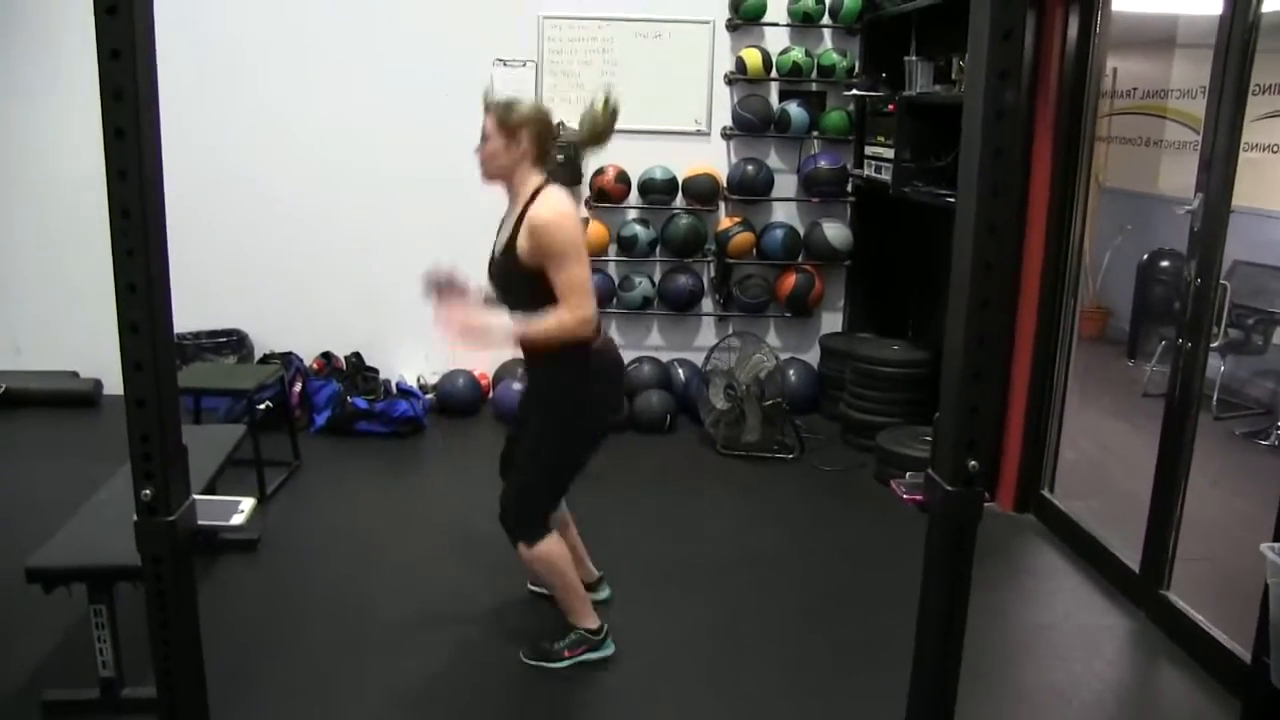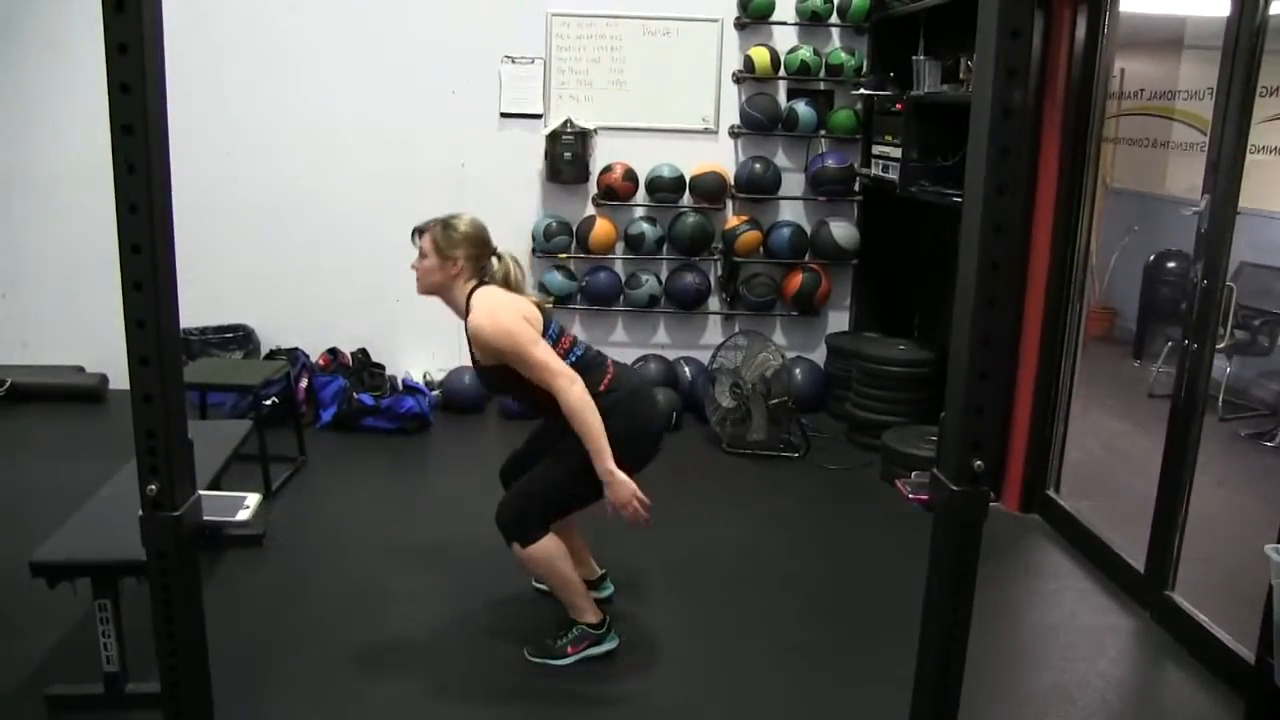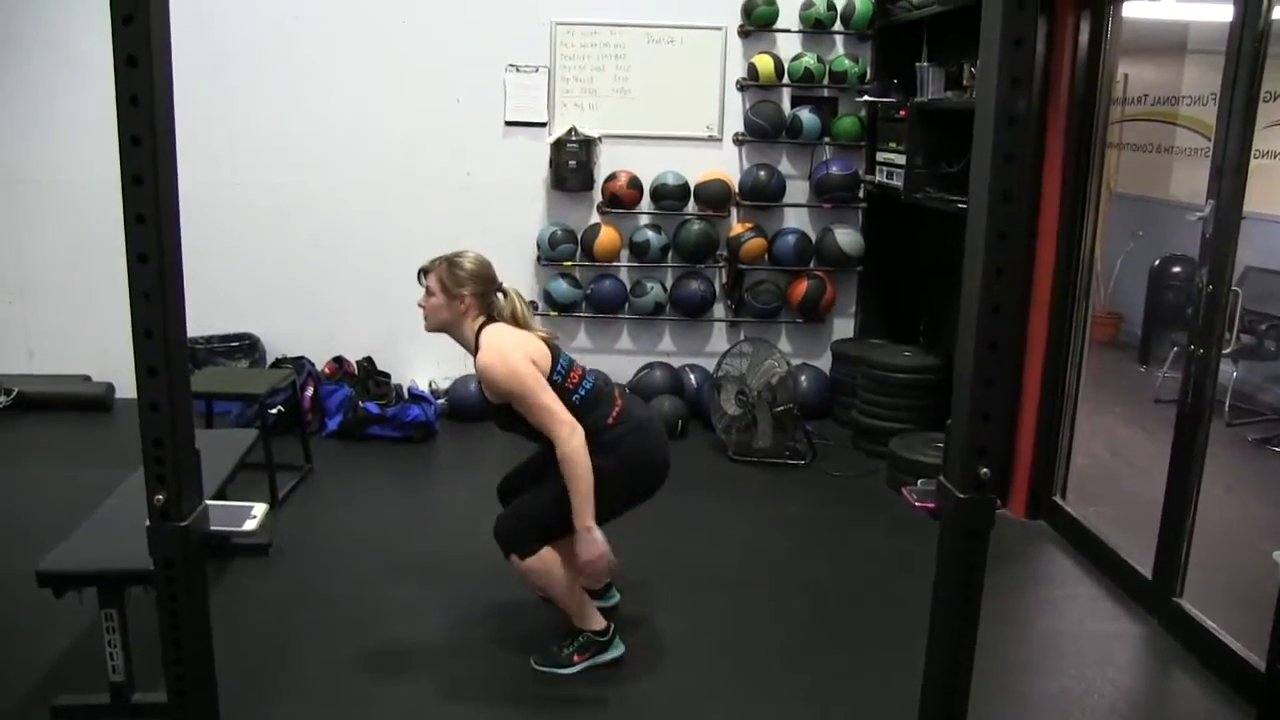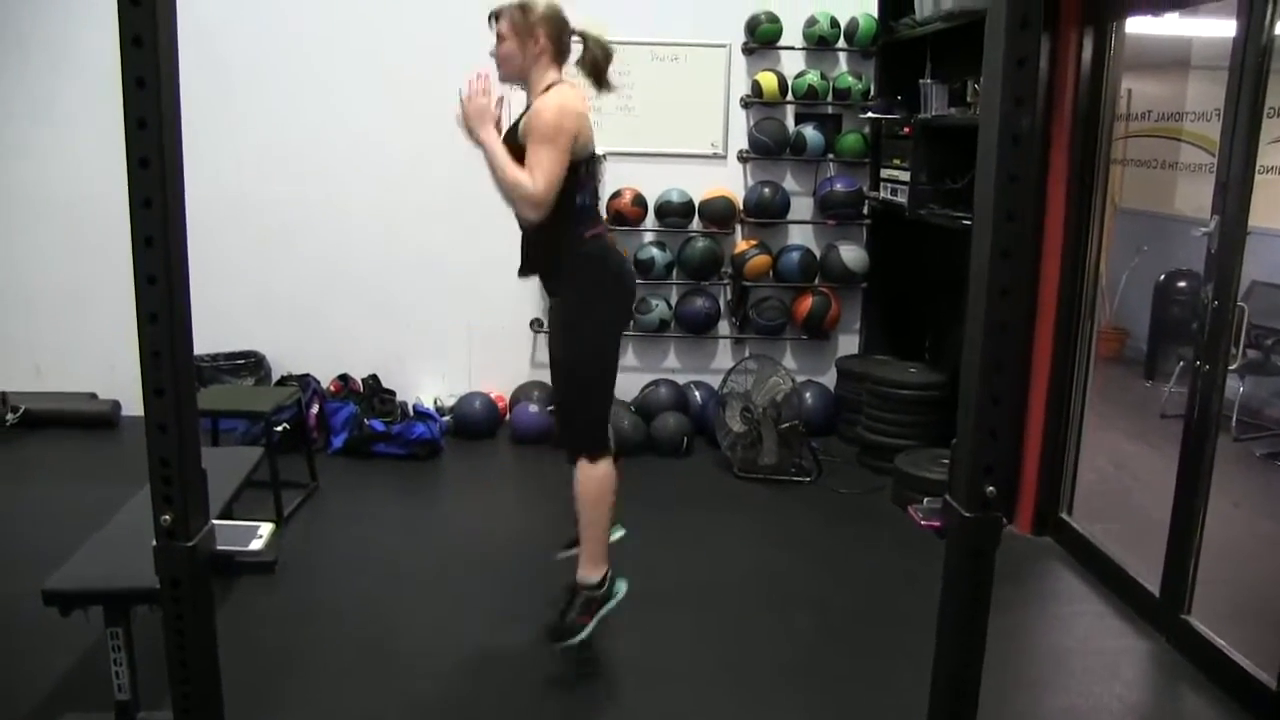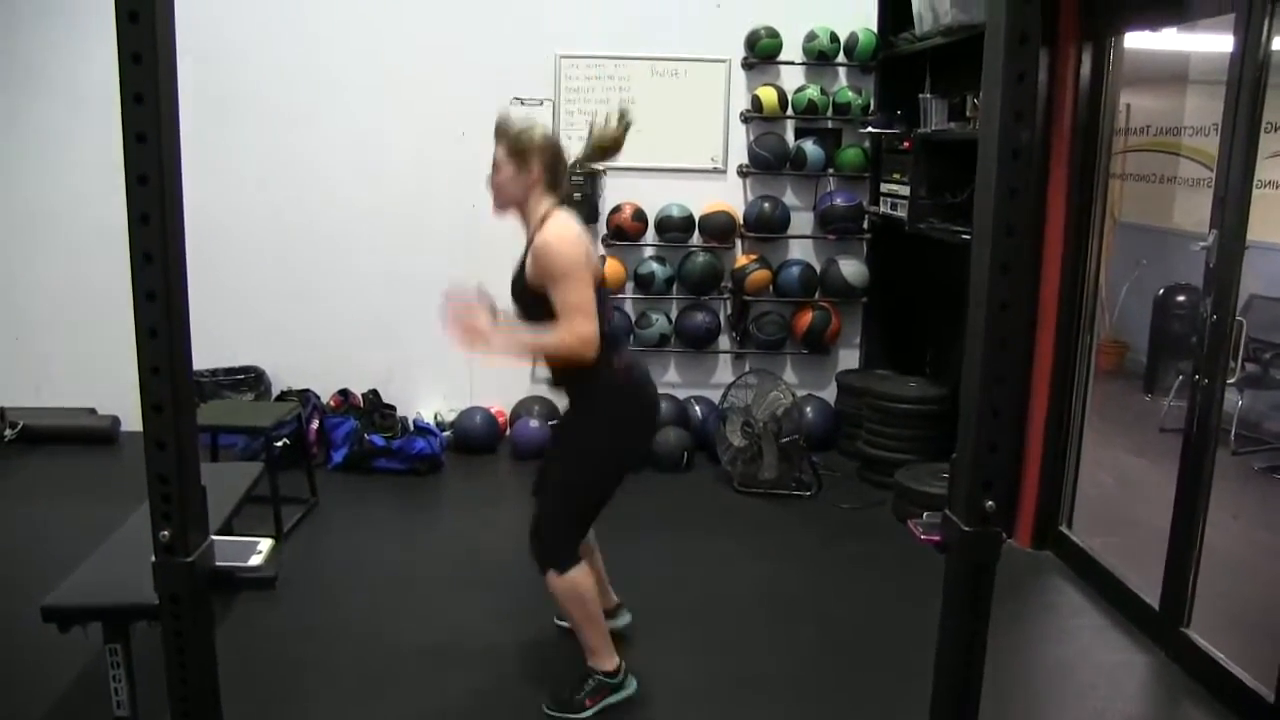
dt=0.4s
person 1, frame 1
left shoulder: (551, 211)
right shoulder: (523, 206)
left elbow: (580, 318)
left wrist: (493, 323)
right wrist: (473, 297)
left hip: (583, 379)
right hip: (564, 372)
left knee: (522, 510)
right knee: (524, 477)
left ankle: (587, 631)
right ankle: (584, 577)
person 1, frame 2
left shoulder: (485, 321)
right shoulder: (488, 302)
left elbow: (567, 384)
left wrist: (609, 474)
left hip: (624, 421)
right hip: (614, 402)
left knee: (518, 516)
right knee: (518, 478)
left ankle: (591, 626)
right ankle: (588, 575)
person 1, frame 3
left shoulder: (495, 356)
right shoulder: (498, 335)
left elbow: (568, 435)
left wrist: (585, 531)
left hip: (630, 452)
right hip: (625, 429)
left knee: (522, 528)
right knee: (519, 496)
left ankle: (597, 634)
right ankle: (594, 585)
person 1, frame 4
left shoulder: (555, 105)
right shoulder: (549, 101)
left elbow: (534, 204)
right elbow: (534, 196)
left wrist: (486, 138)
right wrist: (492, 137)
left hip: (586, 281)
right hip: (581, 276)
left knee: (581, 428)
right knee: (586, 414)
left ankle: (594, 580)
right ankle: (598, 521)
person 1, frame 5
left shoulder: (557, 237)
right shoulder: (547, 230)
left elbow: (583, 340)
left wrist: (496, 335)
right wrist: (497, 321)
left hip: (615, 404)
right hip: (603, 394)
left knee: (552, 541)
right knee: (557, 503)
right ankle: (606, 607)
